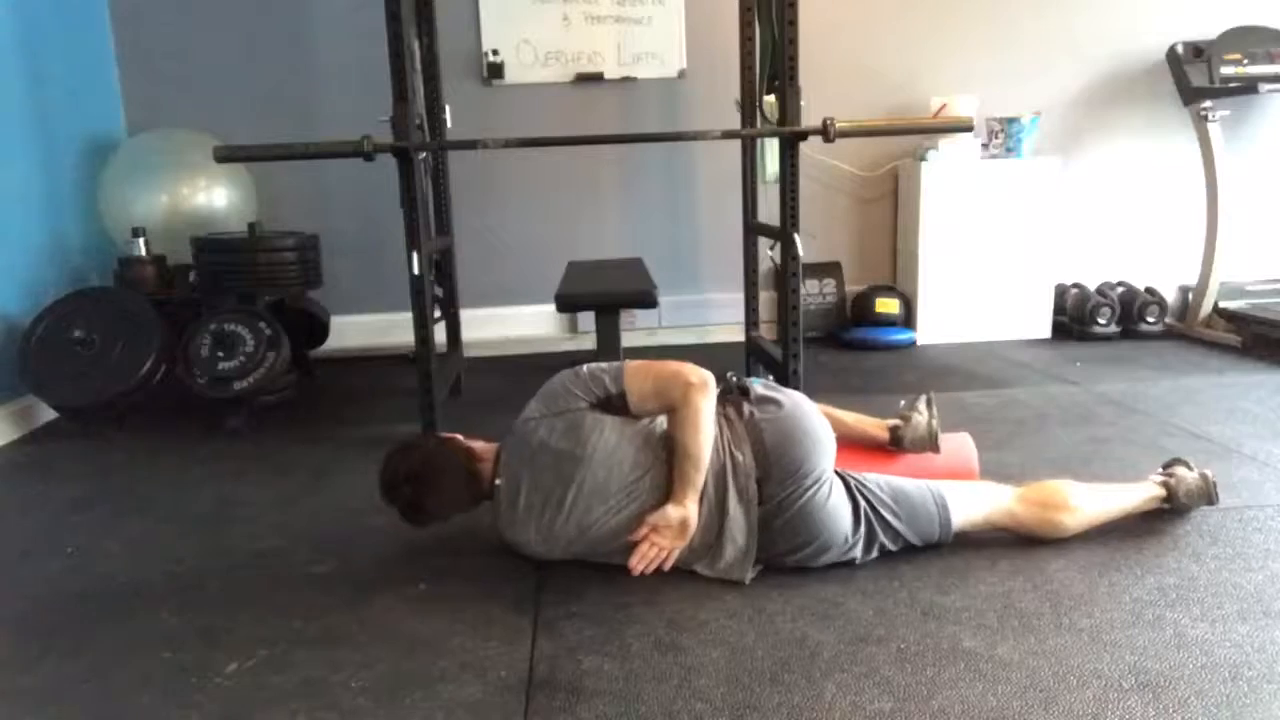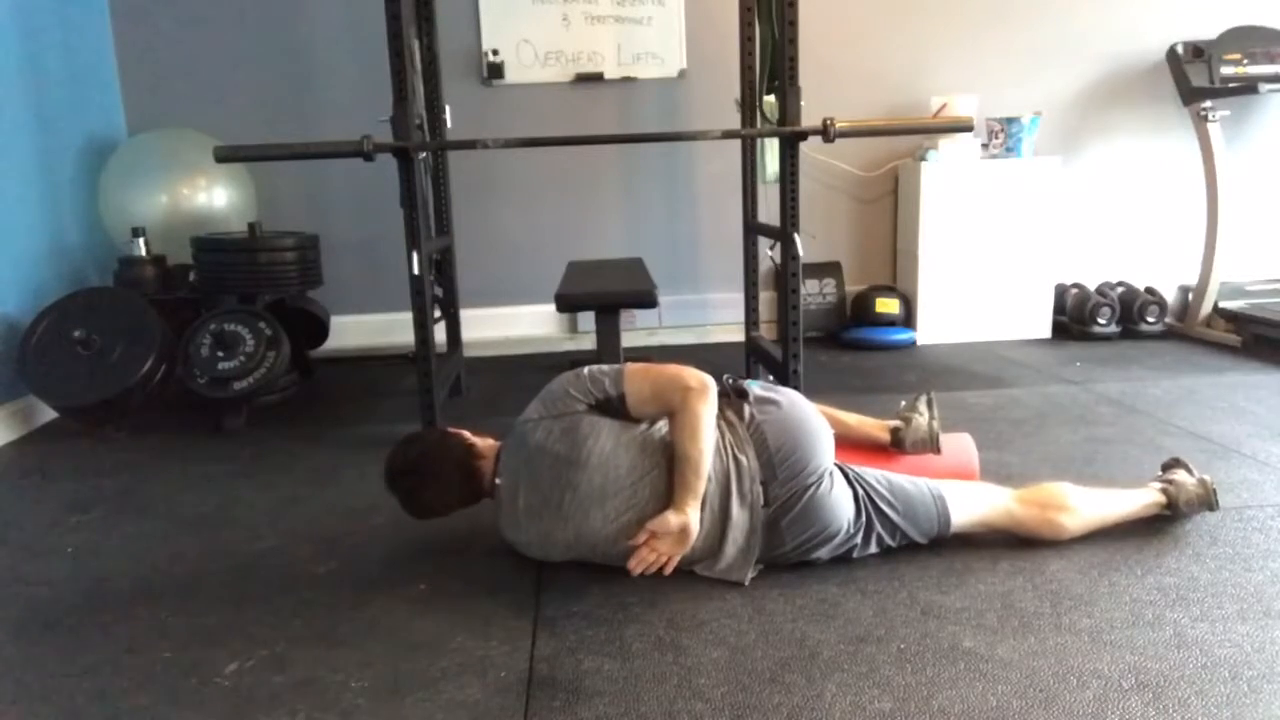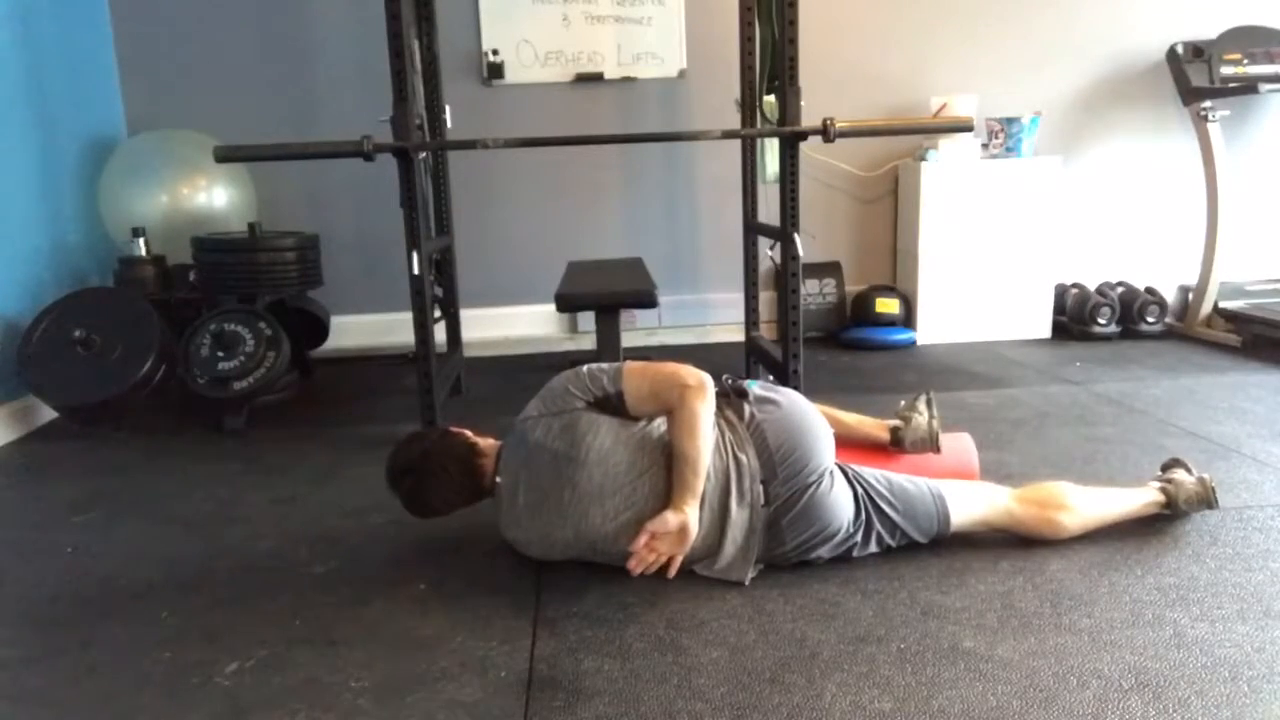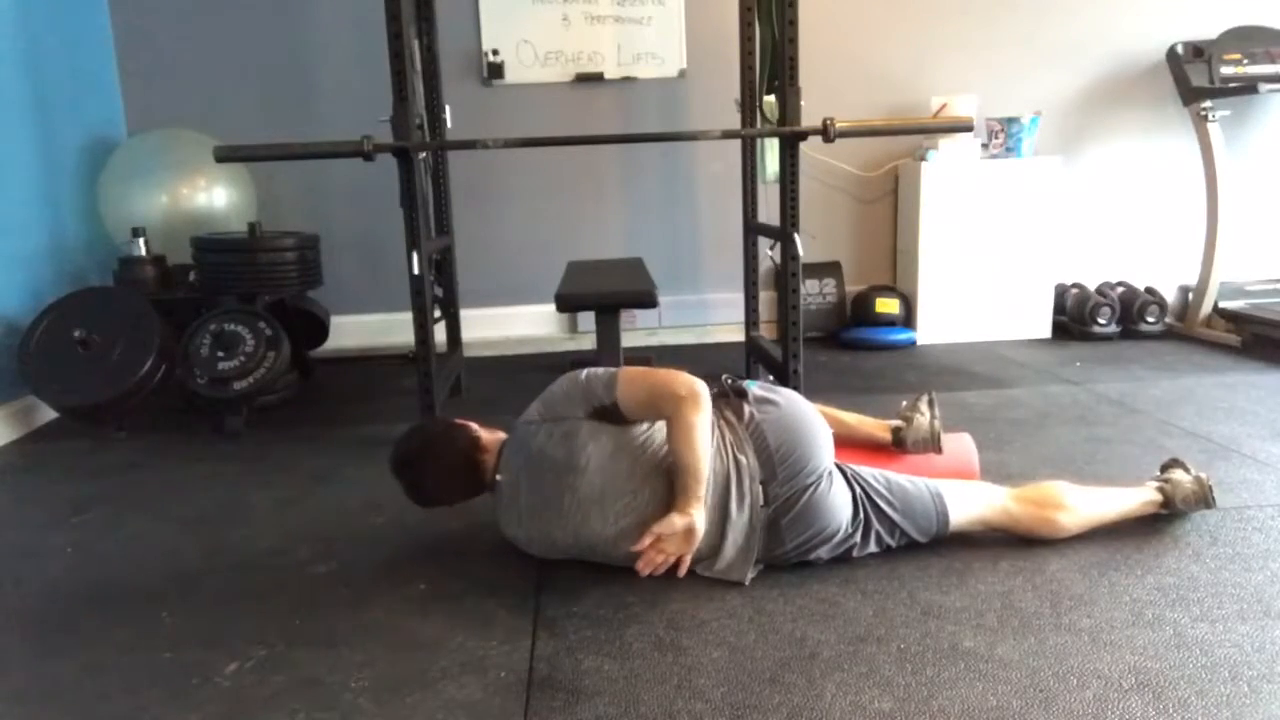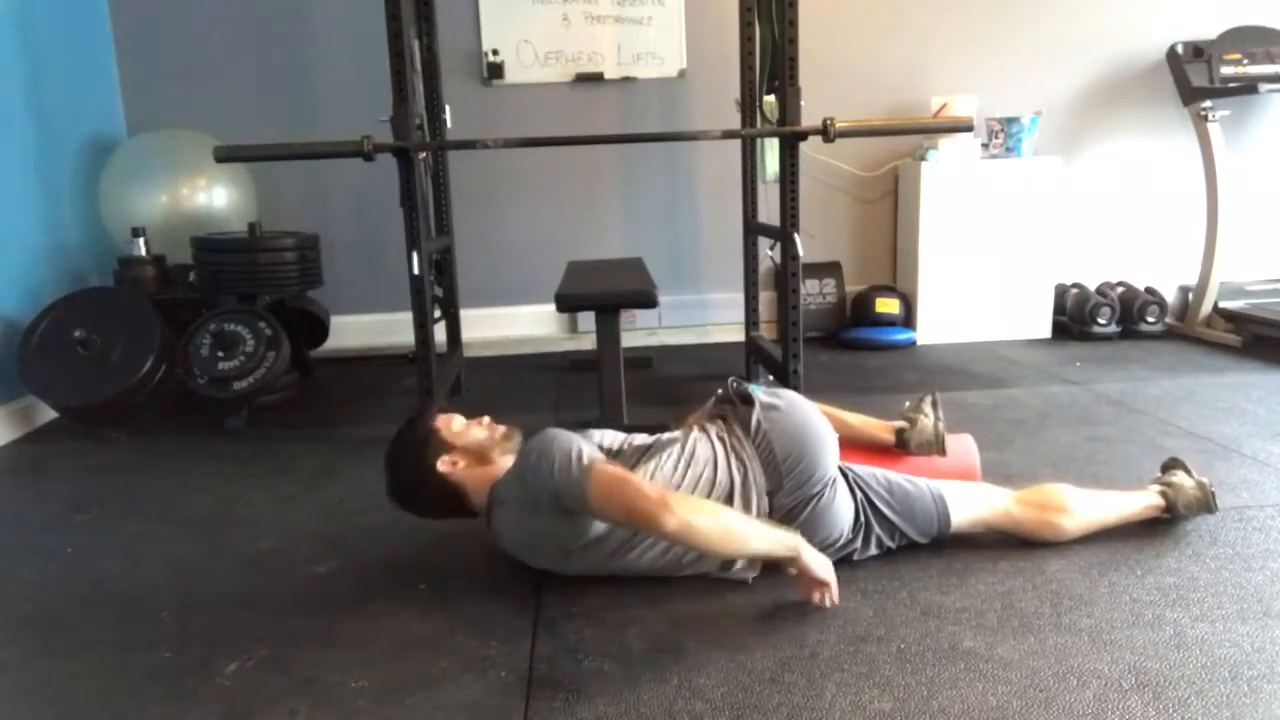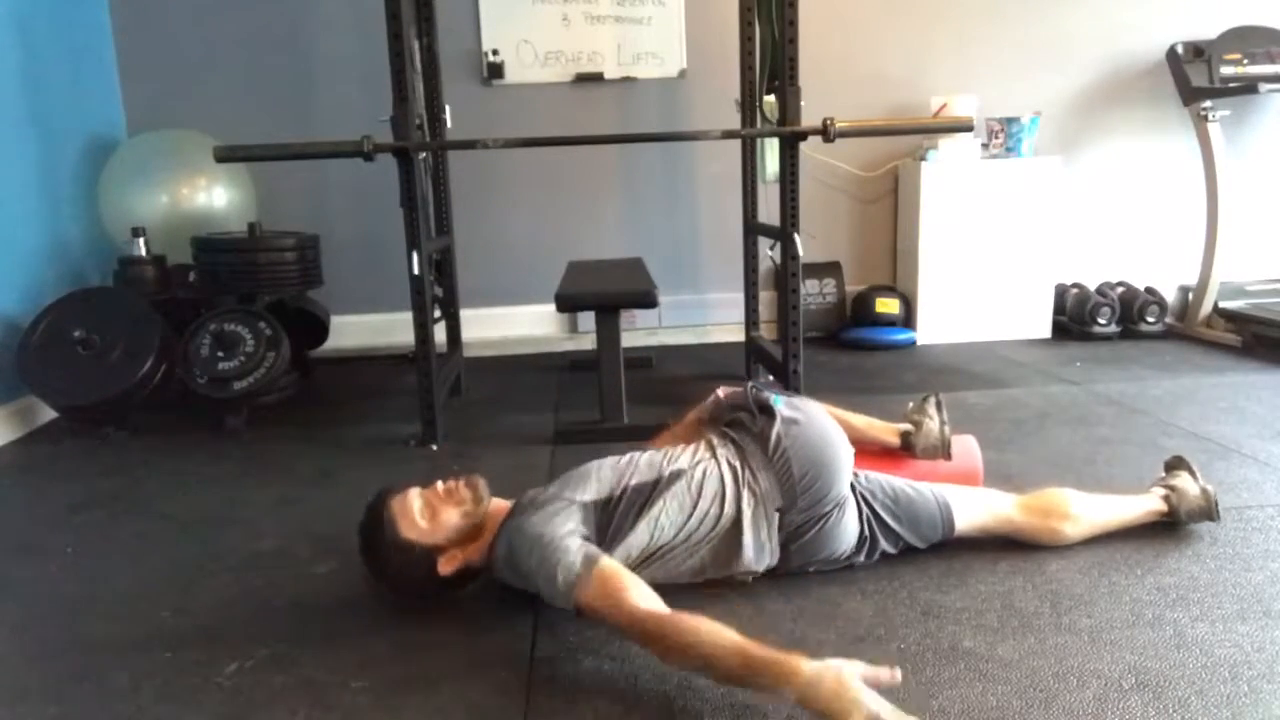
dt=0.7s
person 1, frame 1
left shoulder: (521, 536)
right shoulder: (553, 403)
right elbow: (694, 384)
right wrist: (685, 500)
left hip: (790, 526)
right hip: (768, 430)
left knee: (1005, 505)
left ankle: (1163, 486)
person 1, frame 2
left shoulder: (522, 534)
right shoulder: (554, 404)
right elbow: (694, 388)
right wrist: (685, 505)
left hip: (790, 521)
right hip: (767, 423)
left knee: (1000, 508)
left ankle: (1161, 494)
person 1, frame 3
left shoulder: (522, 533)
right shoulder: (554, 402)
right elbow: (690, 386)
right wrist: (684, 504)
left hip: (786, 521)
right hip: (771, 442)
left ankle: (1159, 492)
person 1, frame 4
left shoulder: (521, 529)
right shoulder: (553, 408)
right elbow: (687, 394)
right wrist: (689, 508)
left hip: (783, 503)
right hip: (771, 446)
person 1, frame 5
left shoulder: (513, 536)
right shoulder: (542, 459)
right elbow: (662, 513)
right wrist: (795, 550)
right hip: (800, 503)
left ankle: (899, 433)
person 1, frame 6
left shoulder: (526, 525)
right shoulder: (534, 544)
right elbow: (653, 625)
left wrist: (701, 412)
right hip: (809, 525)
right knee: (1007, 512)
left ankle: (955, 450)
